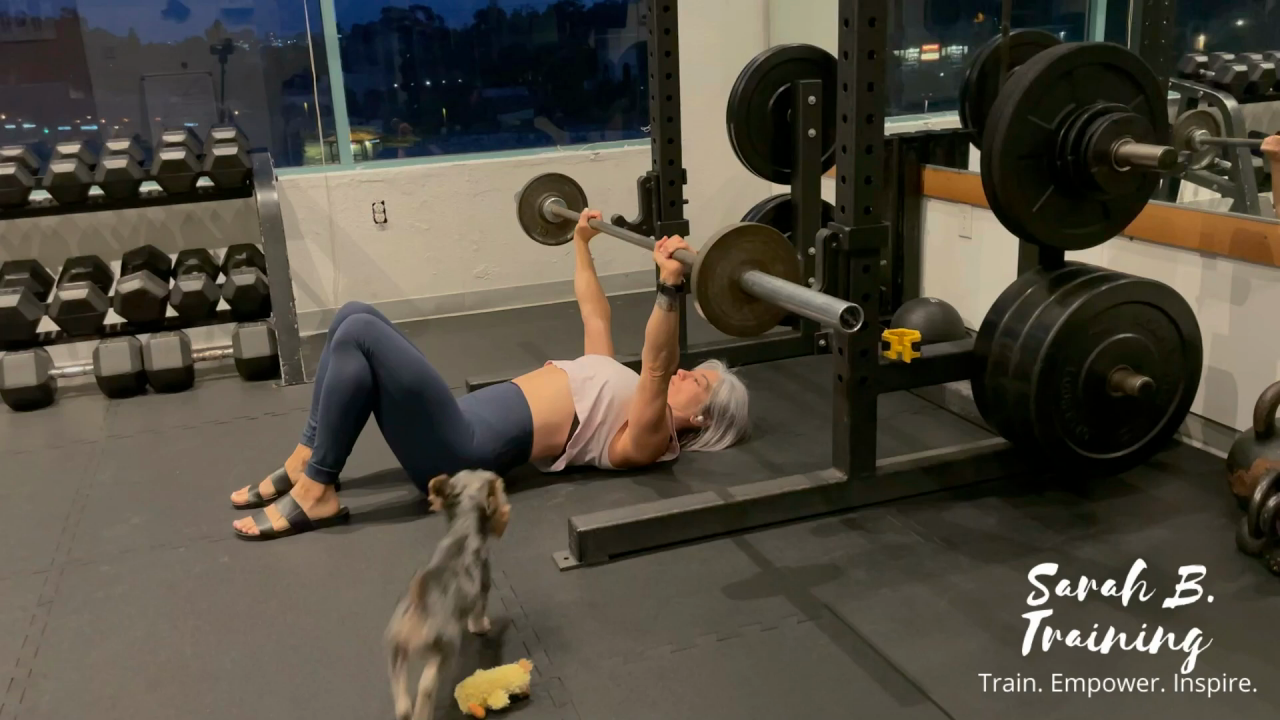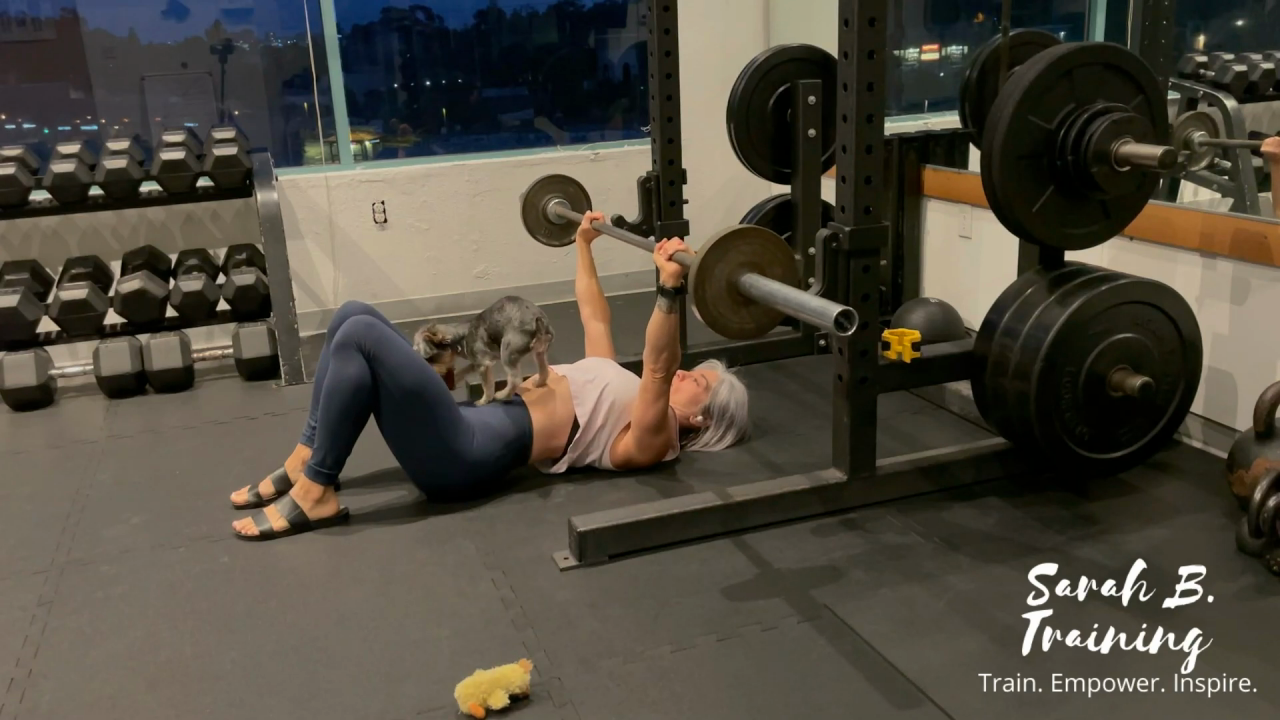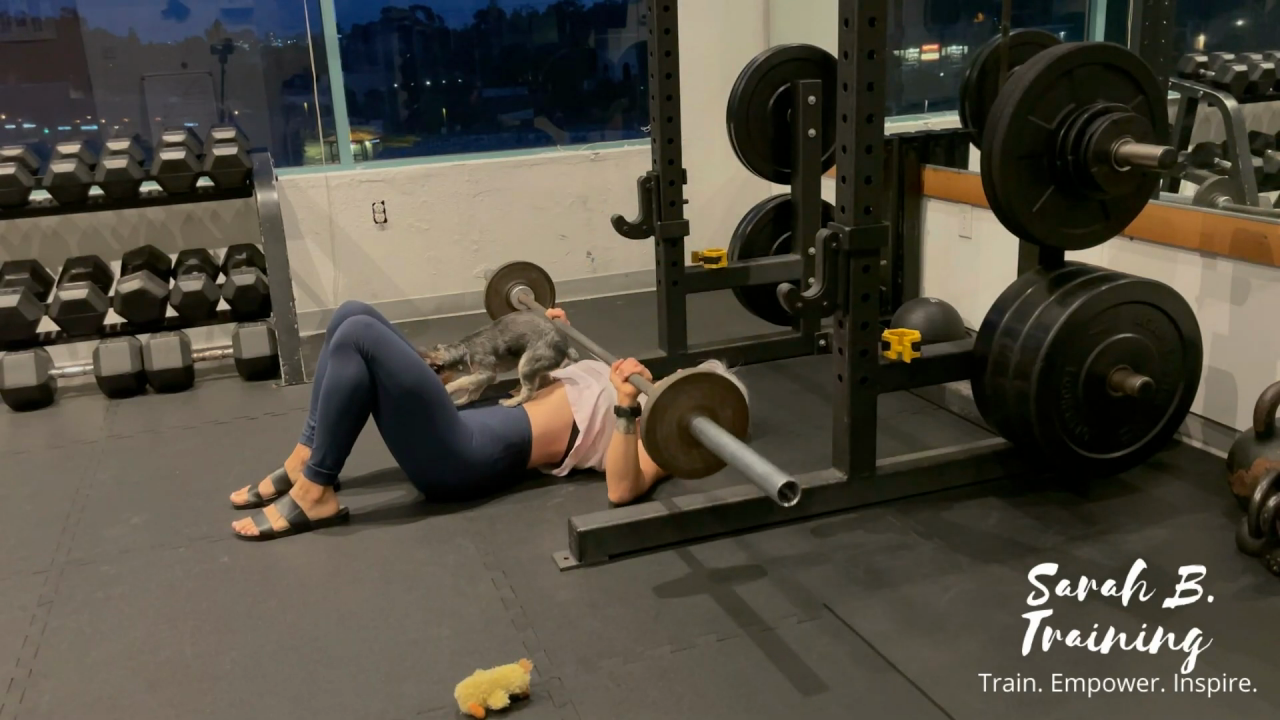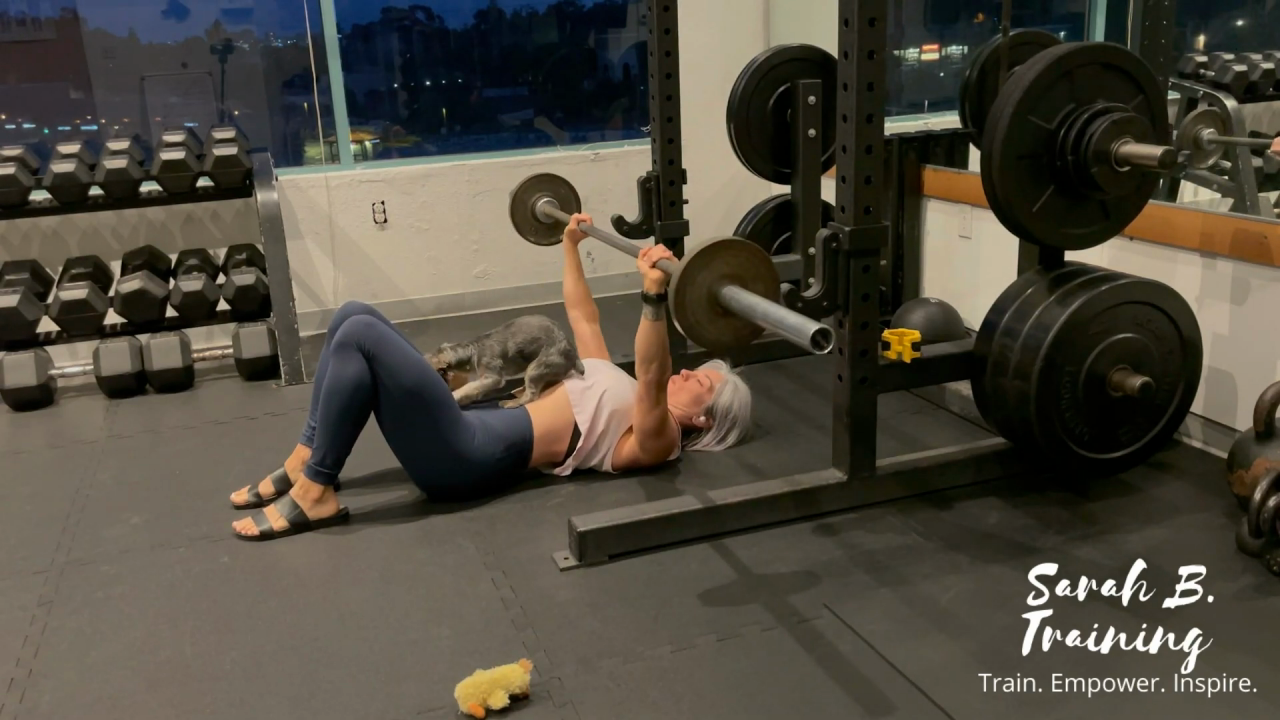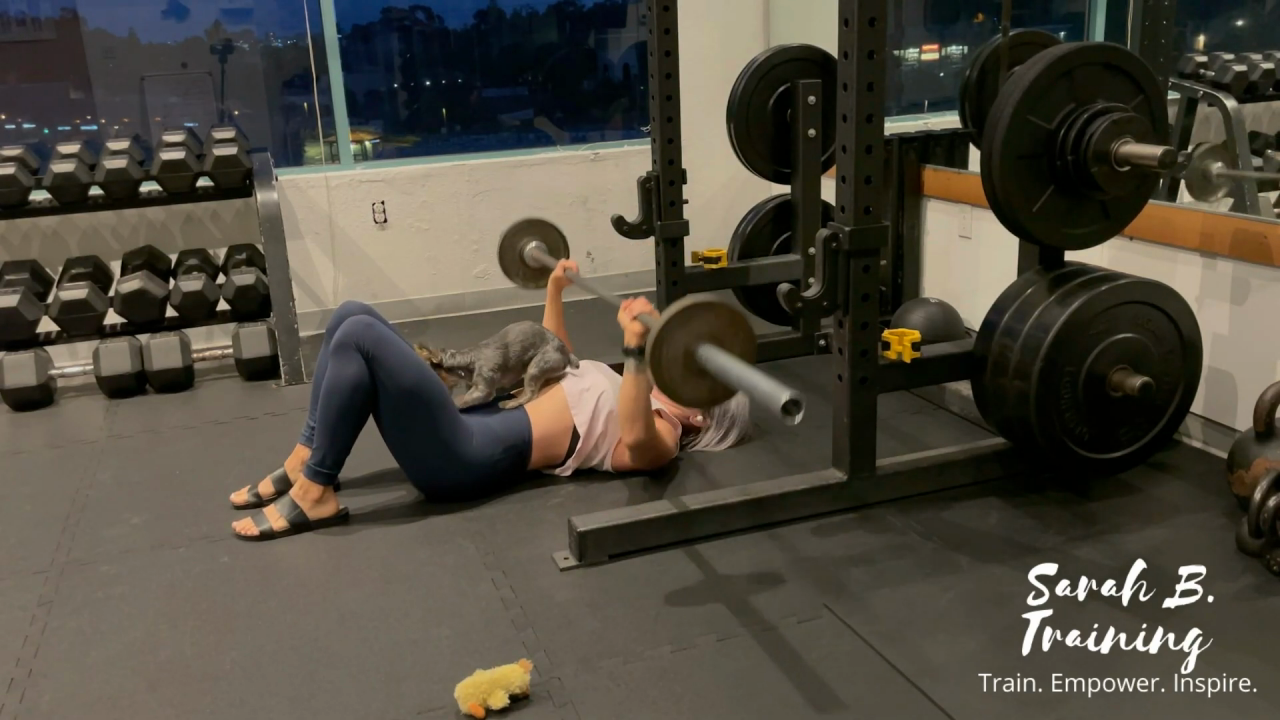
dt=1s
person 1, frame 1
left shoulder: (648, 437)
right shoulder: (620, 388)
left elbow: (656, 368)
right elbow: (594, 315)
left wrist: (669, 285)
right wrist: (581, 243)
left hip: (462, 451)
right hip: (461, 424)
left knee: (360, 332)
right knee: (355, 316)
left ankle: (315, 493)
right ankle: (305, 461)
person 1, frame 2
left shoulder: (653, 438)
right shoulder: (624, 391)
left elbow: (658, 369)
right elbow: (593, 317)
left wrist: (670, 287)
right wrist: (584, 244)
left hip: (464, 454)
right hip: (467, 421)
left knee: (360, 336)
right knee: (354, 315)
left ankle: (314, 494)
right ankle: (304, 462)
person 1, frame 3
right shoulder: (645, 403)
left elbow: (622, 490)
left wrist: (629, 406)
left hip: (466, 457)
right hip: (464, 425)
left knee: (360, 334)
right knee: (354, 315)
left ankle: (315, 496)
right ankle: (303, 465)
person 1, frame 4
left shoulder: (657, 438)
right shoulder: (623, 393)
left elbow: (651, 383)
right elbow: (581, 315)
left wrist: (655, 294)
right wrist: (571, 246)
left hip: (468, 456)
right hip: (469, 425)
left knee: (360, 335)
right knee: (353, 316)
left ankle: (315, 494)
right ankle: (302, 464)
person 1, frame 5
left shoulder: (660, 441)
right shoulder: (619, 391)
left elbow: (637, 436)
left wrist: (637, 347)
right wrist: (555, 290)
left hip: (467, 461)
right hip: (468, 428)
left knee: (360, 335)
right knee: (353, 316)
left ankle: (315, 498)
right ankle: (304, 465)
